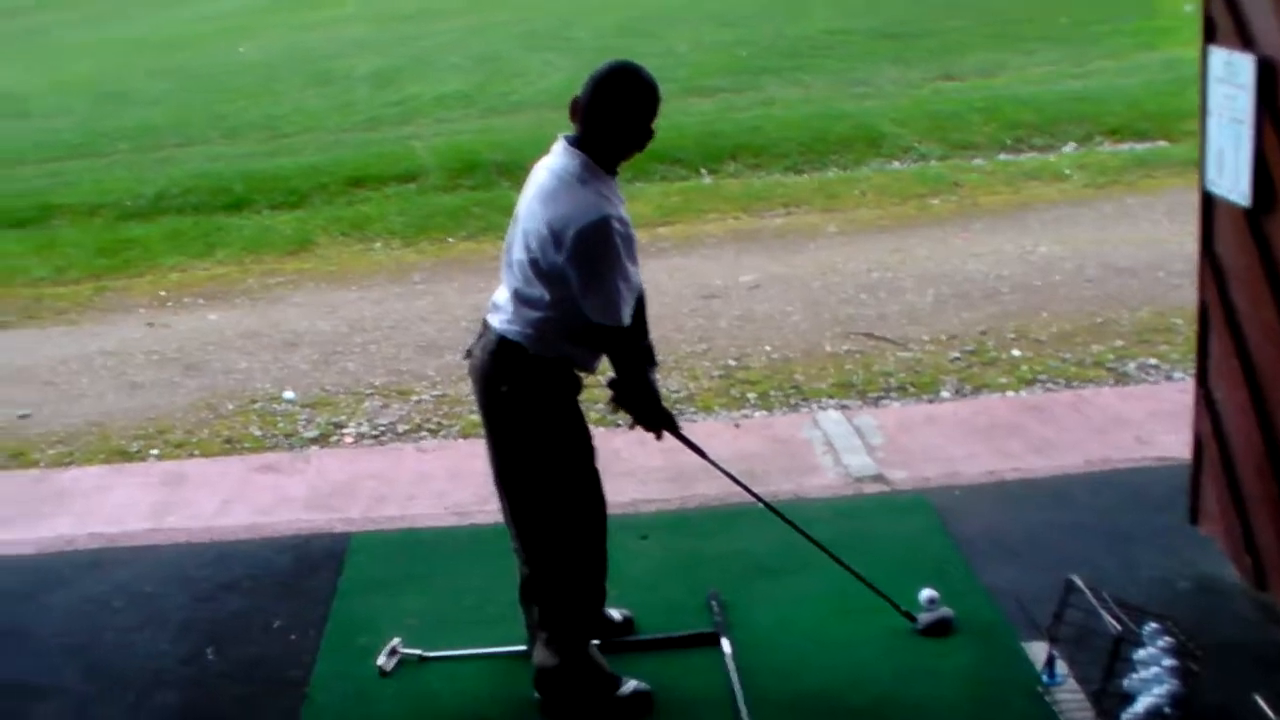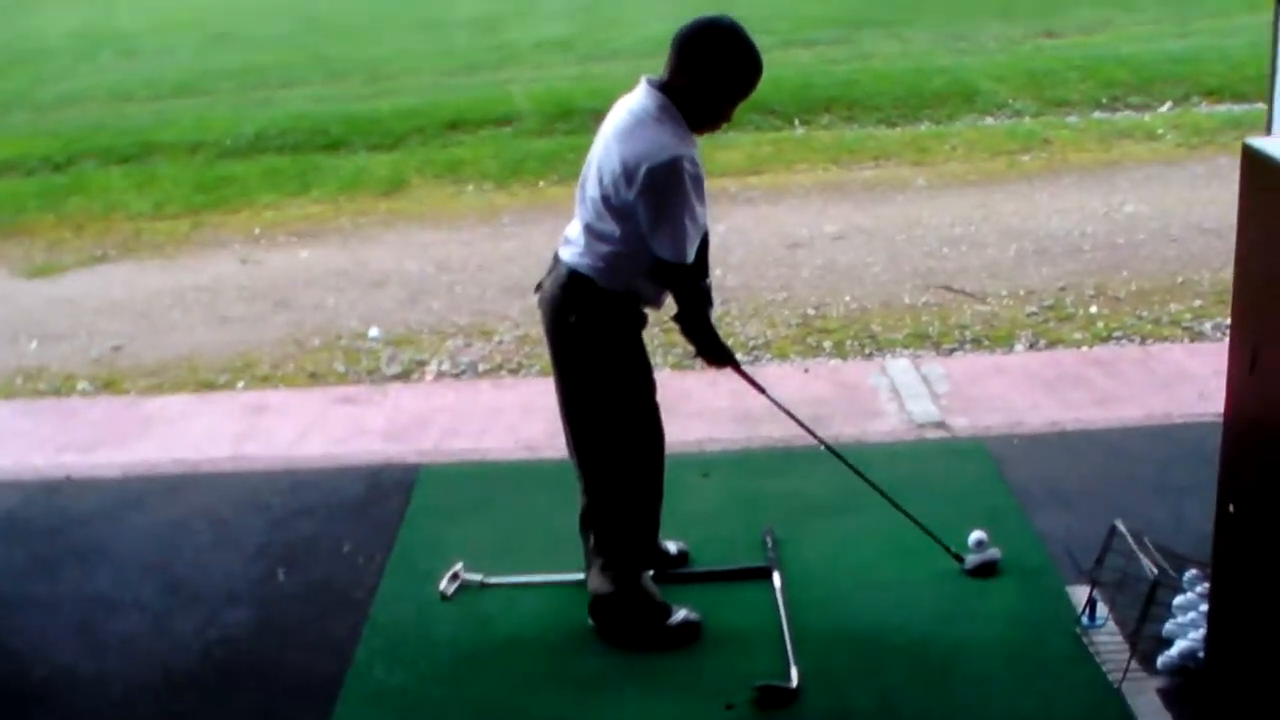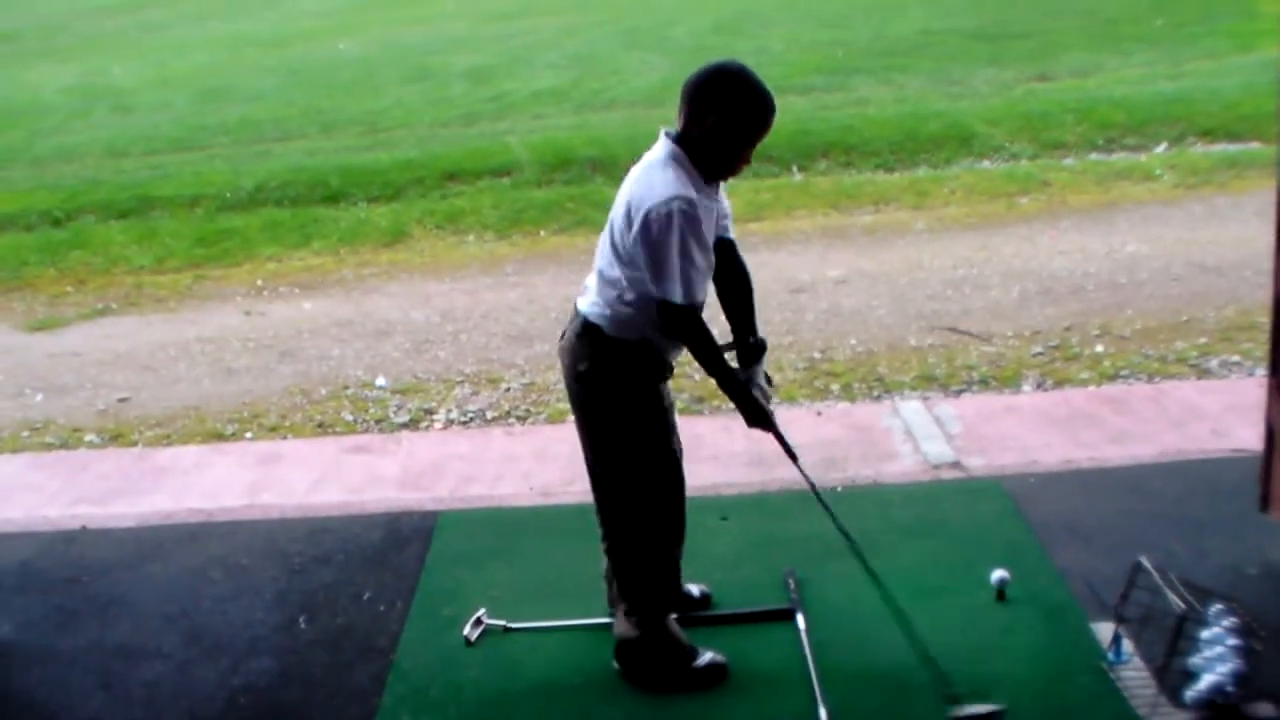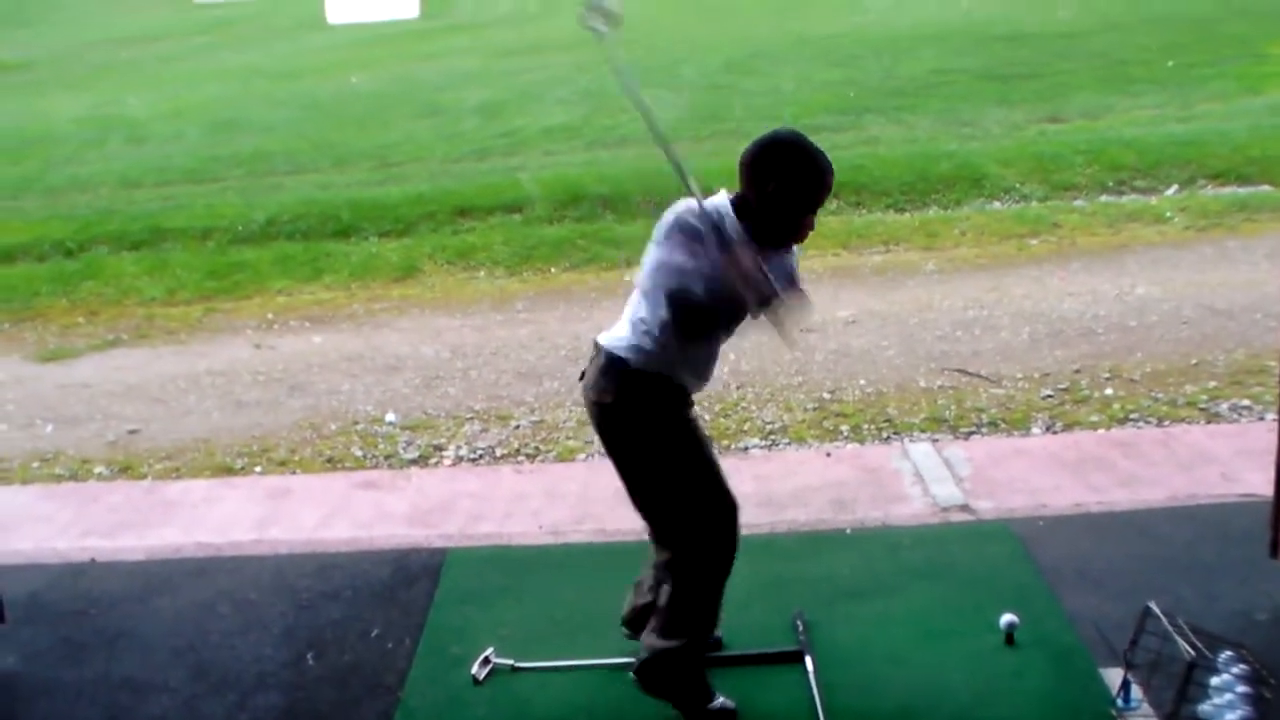
dt=0.7s
person 1, frame 1
left shoulder: (556, 169)
right shoulder: (596, 217)
right elbow: (614, 327)
left wrist: (638, 377)
right wrist: (642, 396)
left hip: (511, 354)
right hip: (528, 376)
left knee: (549, 512)
right knee: (566, 519)
left ankle: (570, 614)
person 1, frame 2
left shoulder: (637, 105)
right shoulder: (669, 156)
right elbow: (675, 263)
left wrist: (694, 310)
right wrist: (703, 331)
left hip: (580, 289)
right hip: (595, 310)
left knee: (616, 443)
right knee: (627, 451)
left ankle: (625, 543)
right ankle: (620, 596)
person 1, frame 3
left shoulder: (699, 178)
right shoulder: (671, 202)
left elbow: (727, 262)
right elbow: (676, 314)
left wrist: (752, 349)
right wrist: (737, 385)
left hip: (635, 352)
right hip: (611, 358)
left knee: (654, 484)
right knee: (646, 497)
left ankle: (646, 587)
right ankle: (646, 640)
person 1, frame 4
left shoulder: (774, 252)
right shoulder: (688, 224)
left elbow: (780, 292)
right elbow: (686, 321)
left wrist: (757, 289)
right wrist: (741, 295)
left hip: (660, 389)
right hip: (633, 389)
left knee: (701, 512)
right knee: (709, 526)
left ankle: (658, 616)
right ankle: (674, 663)
